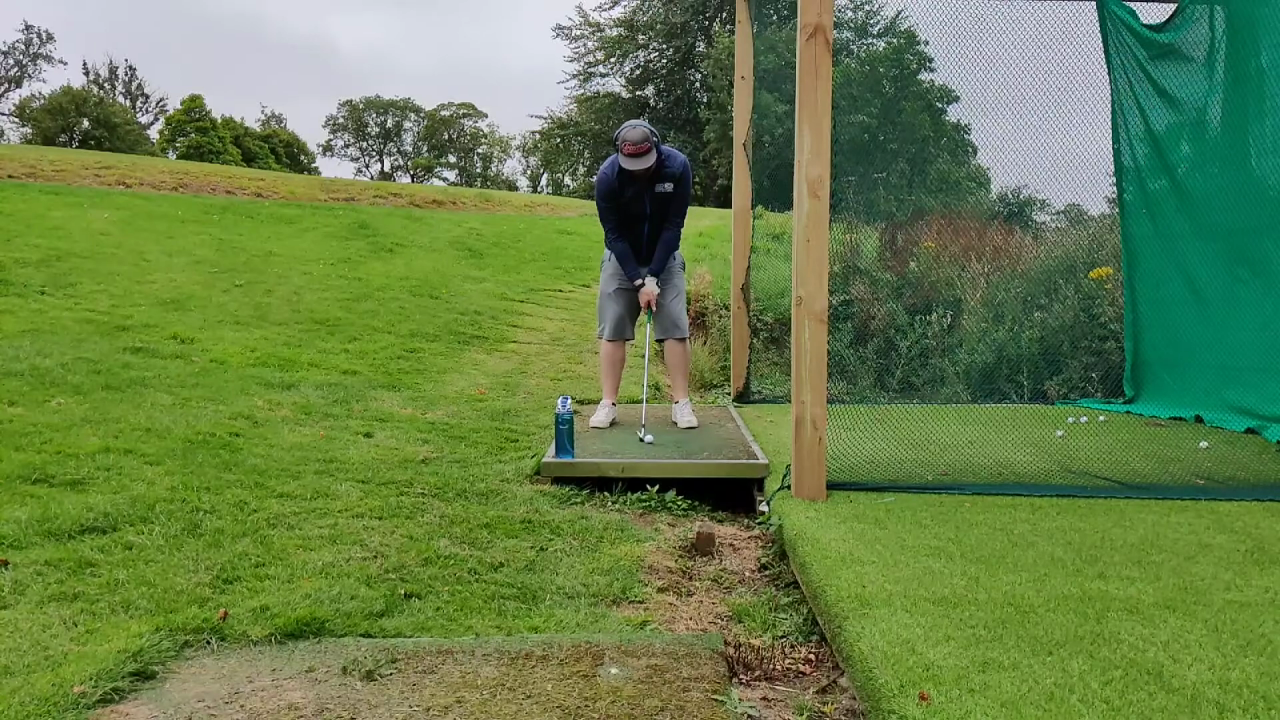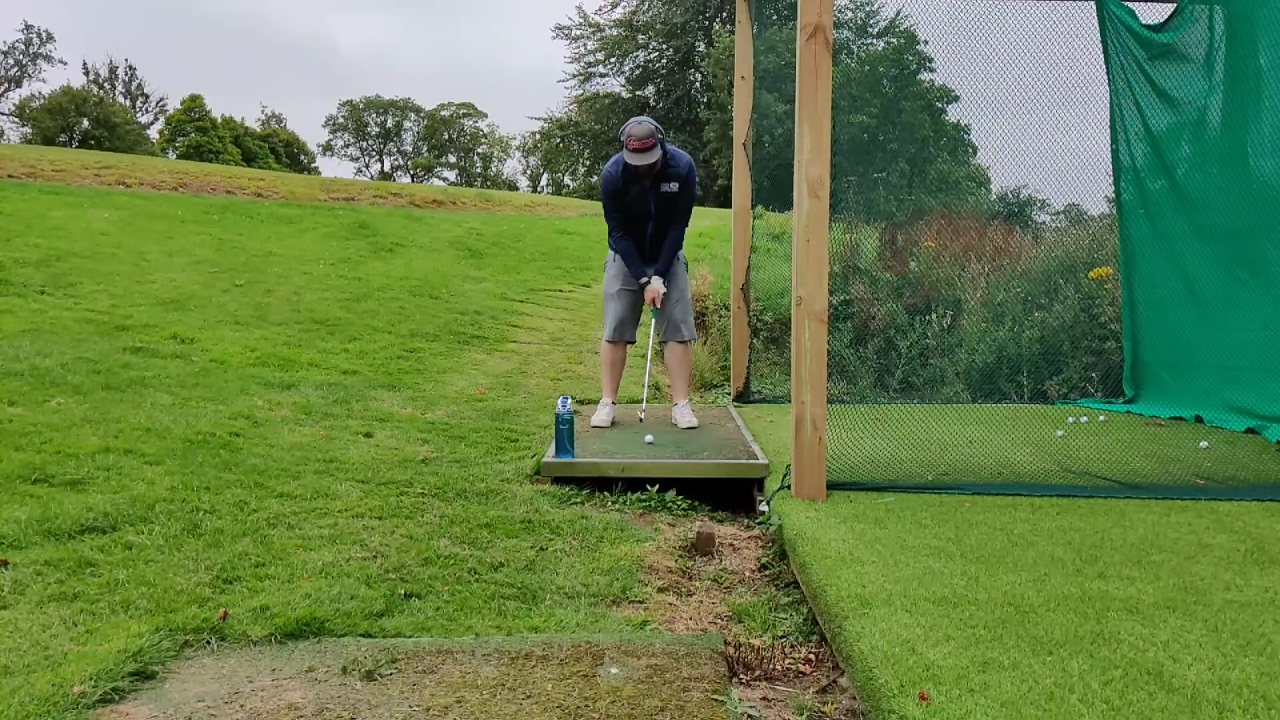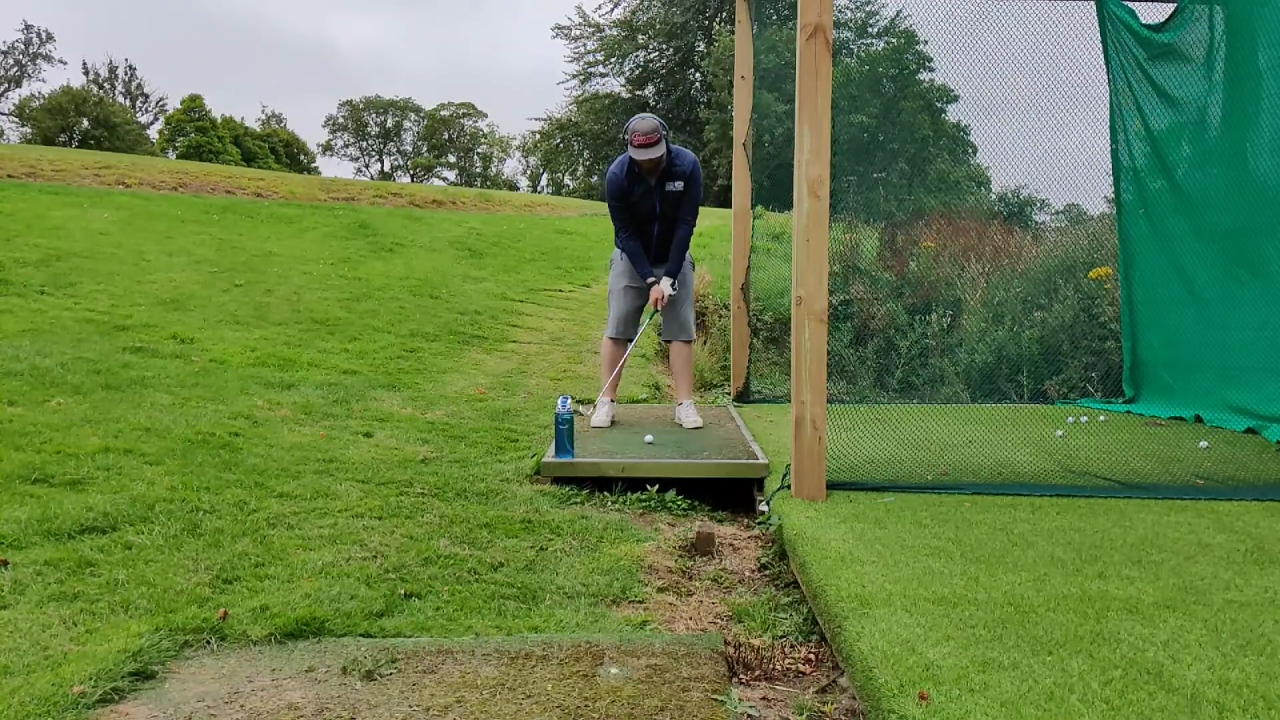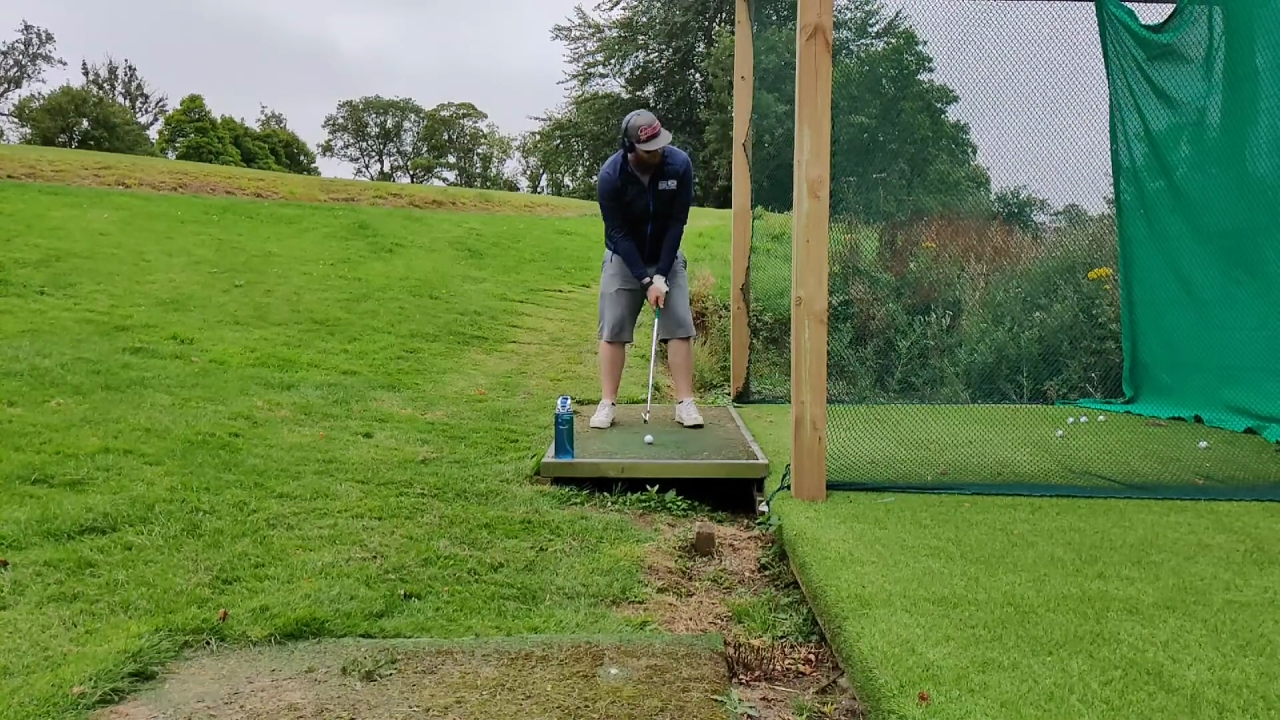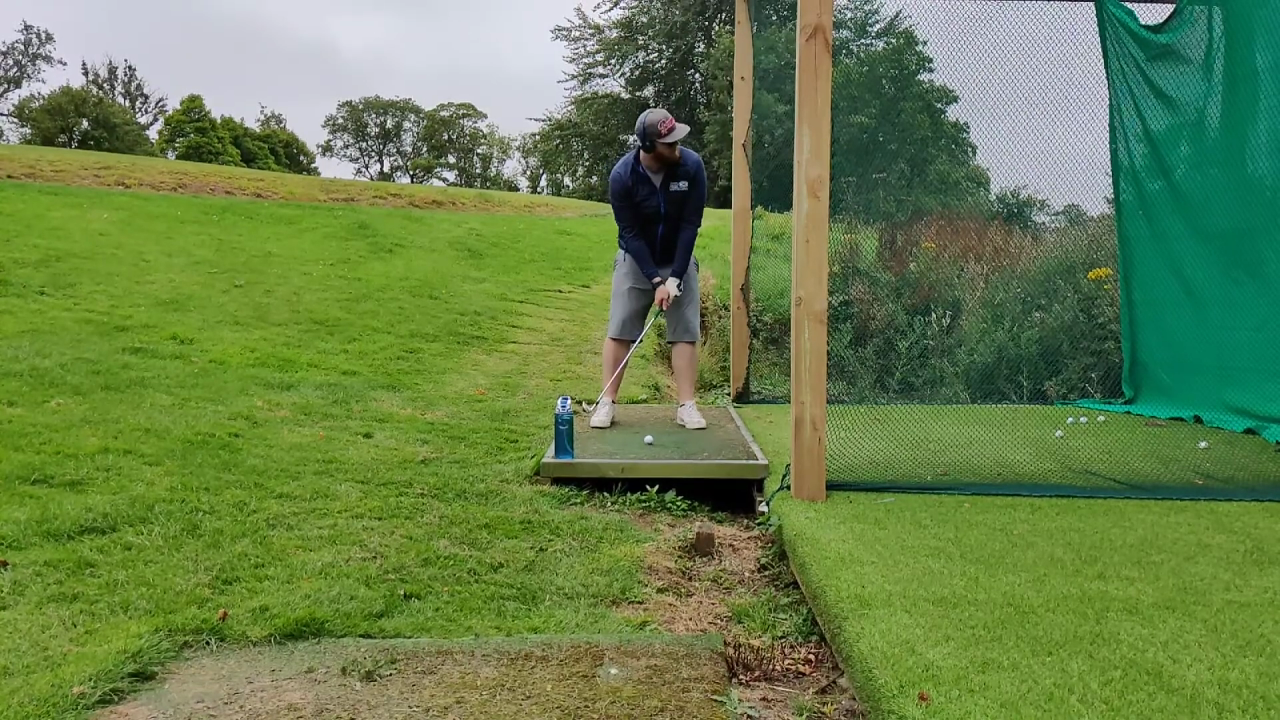
dt=0.5s
person 1, frame 1
left shoulder: (678, 166)
right shoulder: (608, 174)
left elbow: (674, 226)
right elbow: (614, 233)
left wrist: (653, 276)
right wrist: (638, 282)
left hip: (665, 258)
right hip: (622, 259)
left knee: (675, 326)
right knee: (613, 328)
left ankle: (681, 403)
right ankle: (608, 403)
person 1, frame 2
left shoulder: (683, 166)
right shoulder: (613, 173)
left elbow: (678, 226)
right elbow: (619, 232)
left wrist: (659, 276)
right wrist: (644, 280)
left hip: (669, 258)
right hip: (625, 259)
left knee: (677, 329)
right knee: (615, 329)
left ankle: (681, 404)
right ankle: (607, 403)
person 1, frame 3
left shoulder: (688, 165)
right shoulder: (618, 174)
left elbow: (686, 225)
right elbow: (625, 232)
left wrist: (668, 277)
right wrist: (650, 279)
left hip: (674, 258)
right hip: (630, 258)
left knee: (681, 329)
right knee: (617, 328)
left ankle: (685, 404)
right ankle: (607, 402)
person 1, frame 4
left shoulder: (679, 164)
right shoulder: (610, 175)
left elbow: (676, 223)
right elbow: (618, 233)
left wrist: (661, 275)
right wrist: (646, 280)
left hip: (667, 258)
right hip: (623, 259)
left knee: (680, 326)
right knee: (613, 330)
left ankle: (685, 403)
right ankle: (607, 403)
person 1, frame 5
left shoulder: (692, 165)
right shoulder: (622, 175)
left elbow: (690, 225)
right elbow: (630, 233)
left wrist: (675, 277)
right wrist: (656, 280)
left hip: (679, 260)
right hip: (635, 259)
left knee: (686, 329)
right knee: (620, 329)
left ankle: (687, 405)
right ankle: (607, 402)
